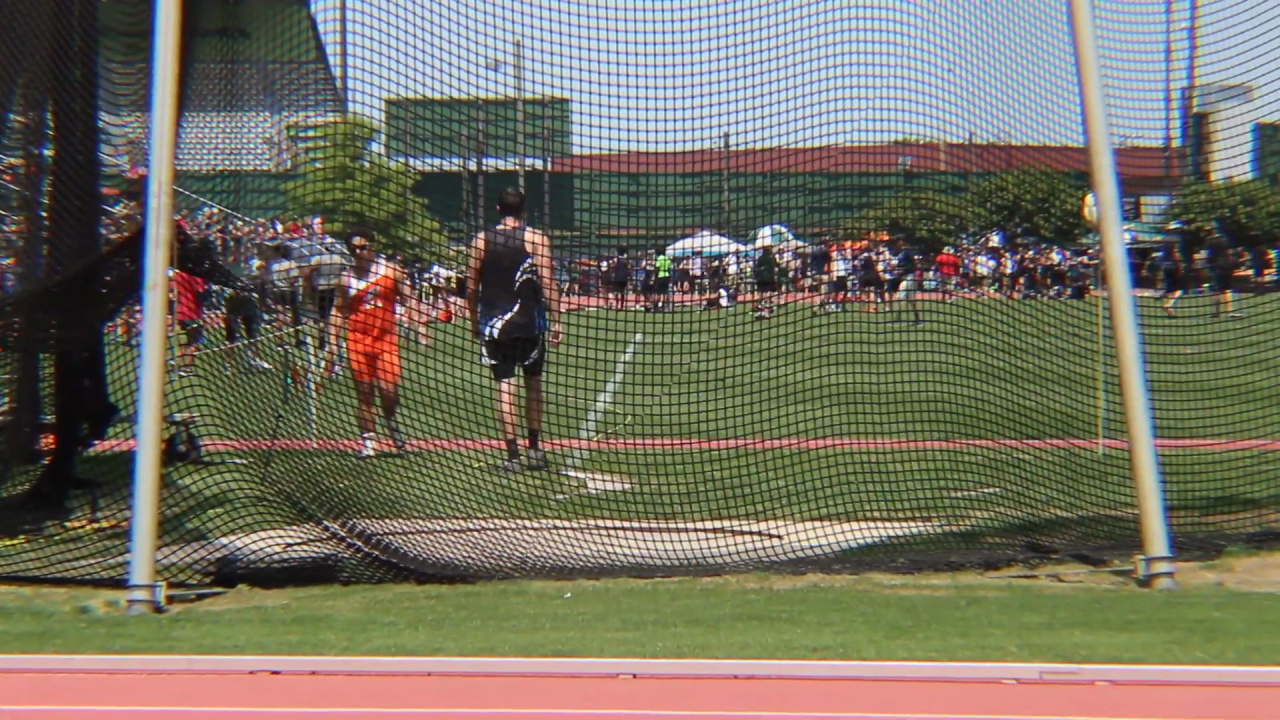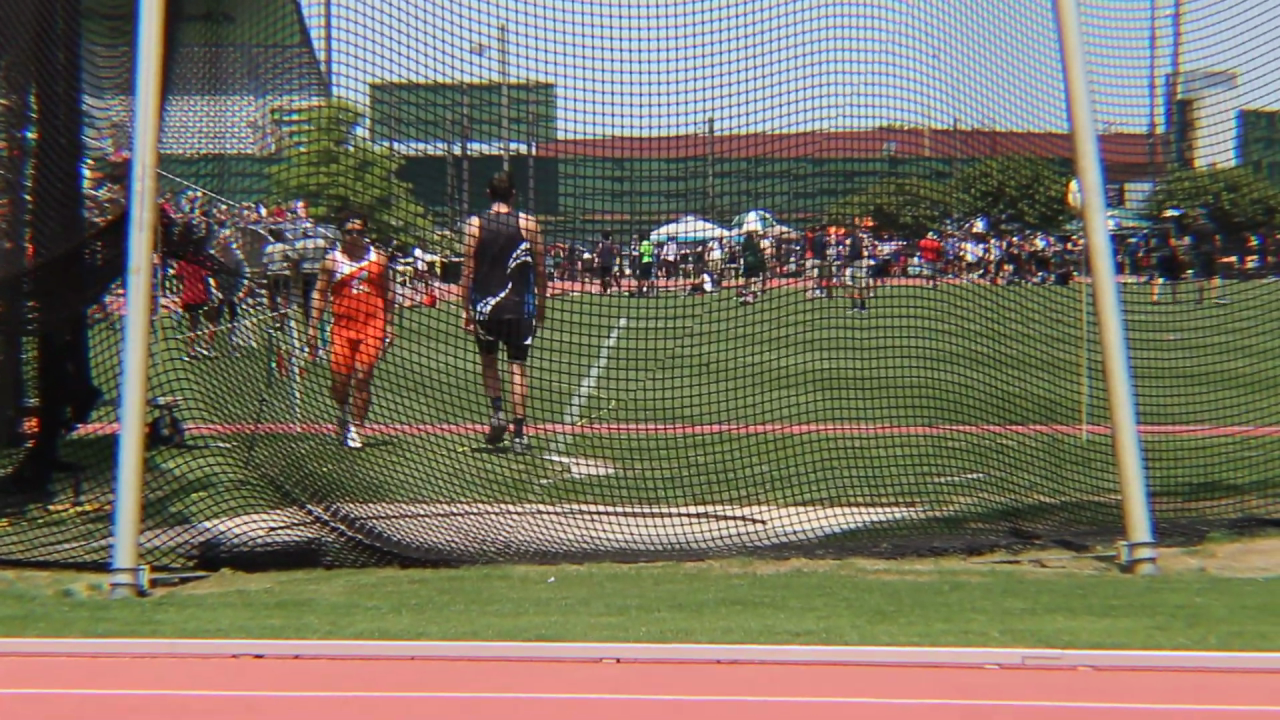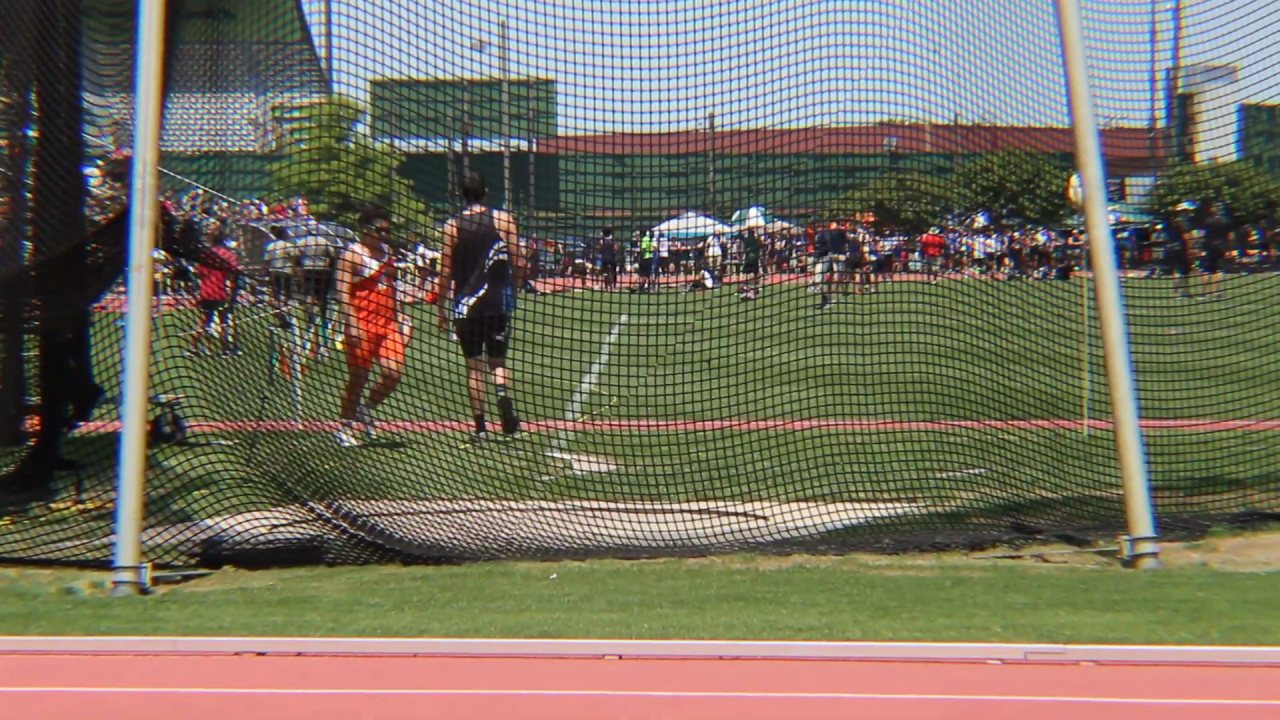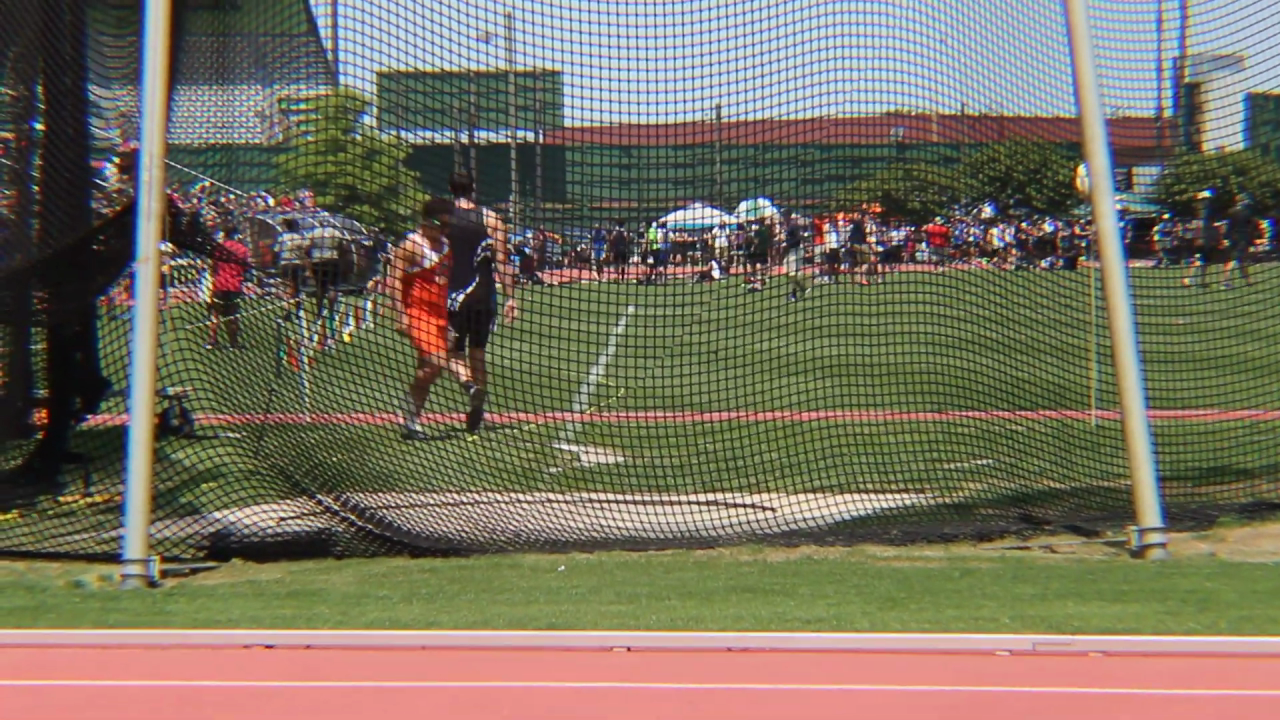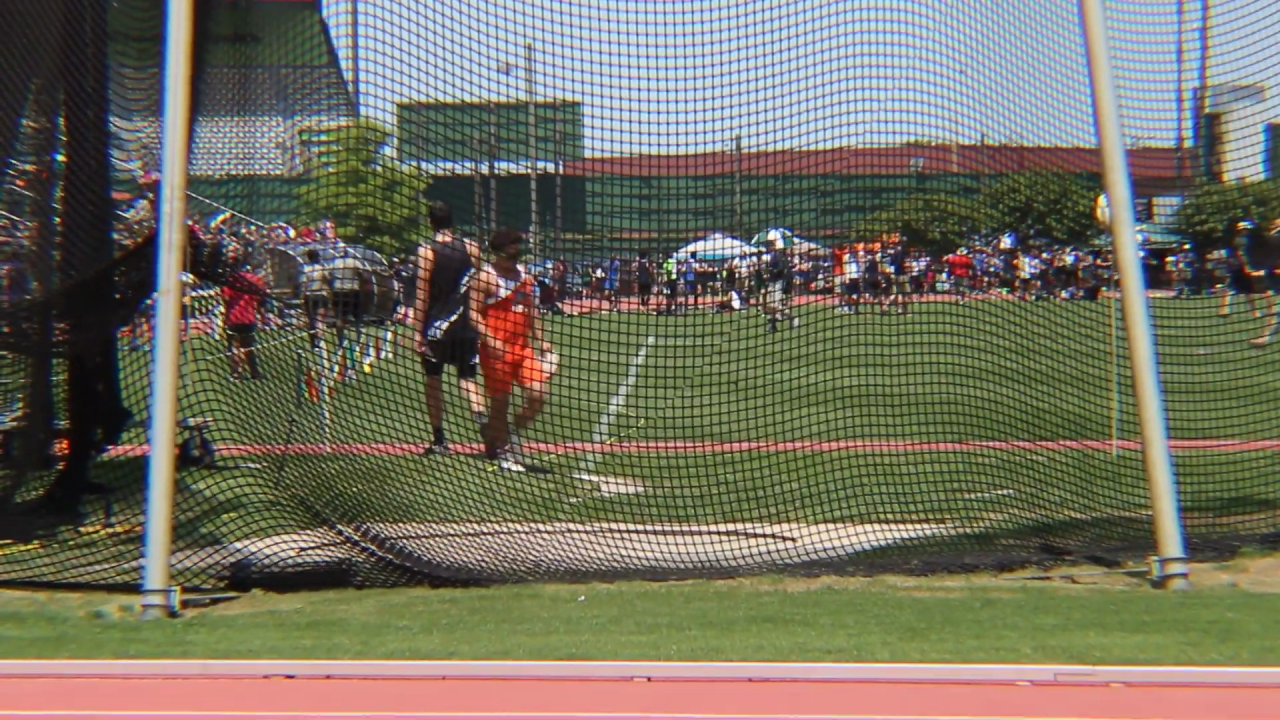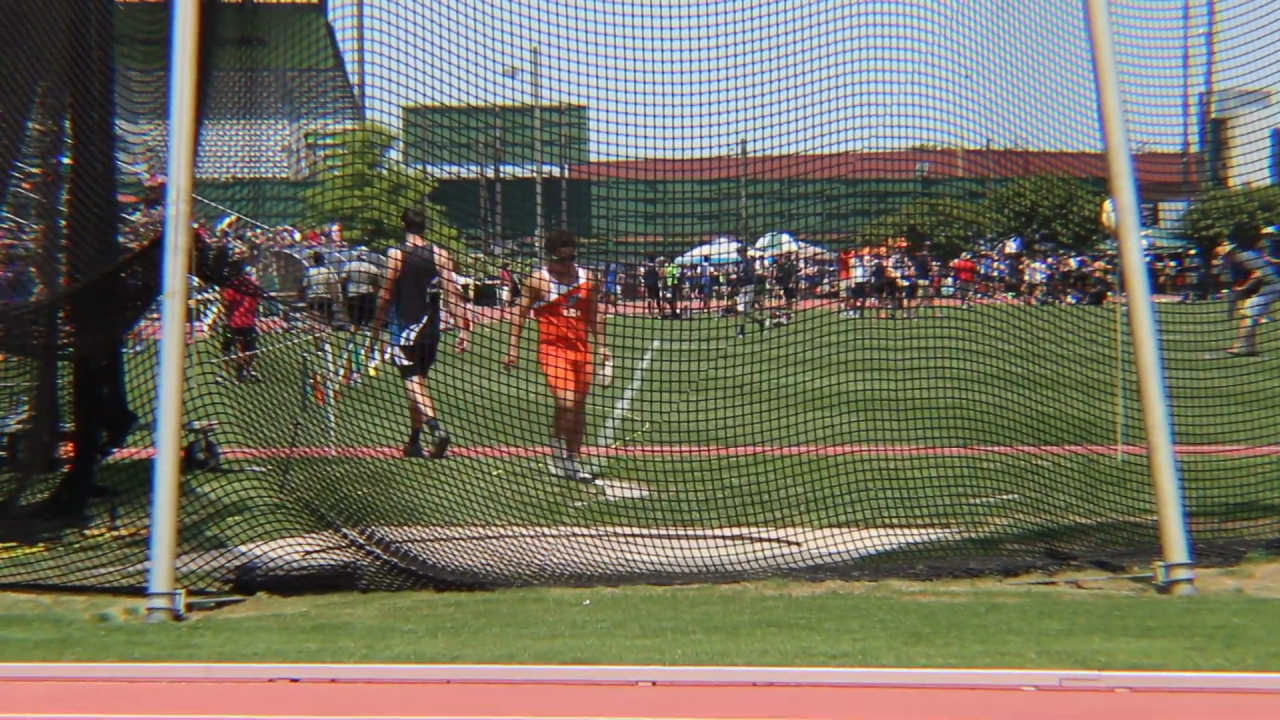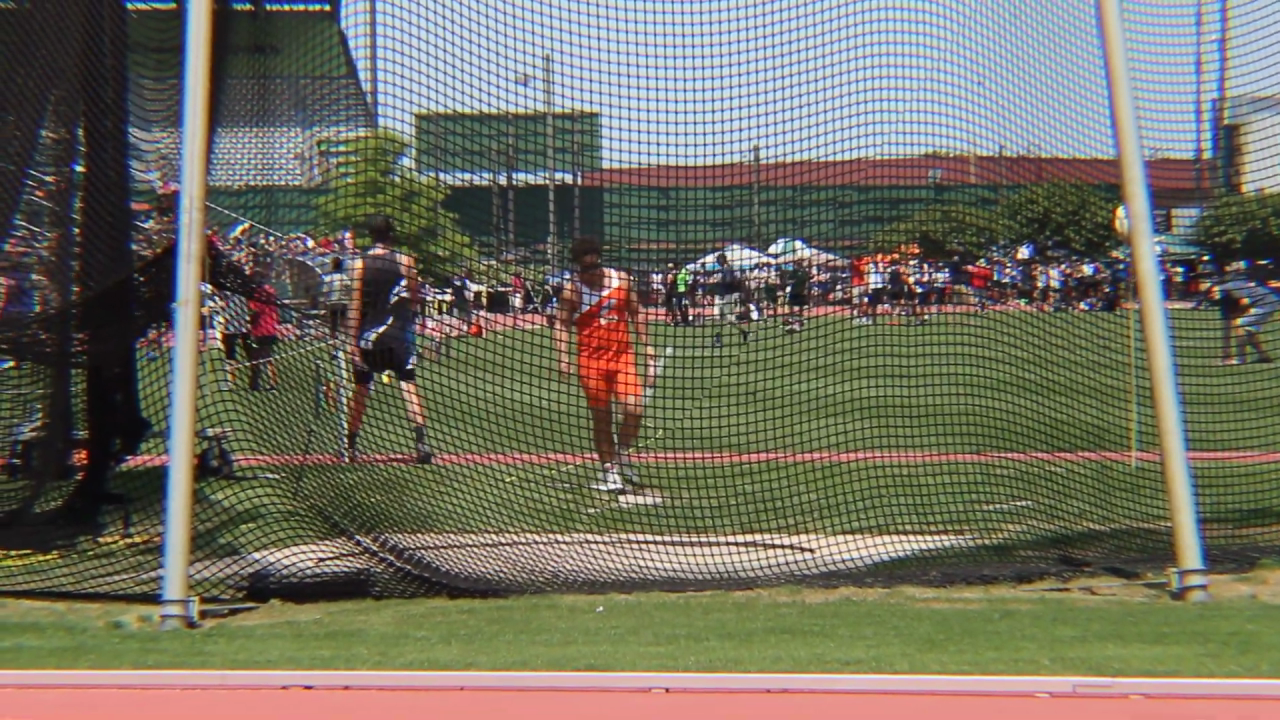
dt=0.5s
person 1, frame 1
left shoulder: (481, 241)
right shoulder: (535, 238)
left elbow: (472, 288)
right elbow: (547, 283)
left wrist: (475, 323)
right wrist: (556, 321)
left hip: (494, 326)
right hip: (530, 325)
left knee: (505, 387)
right knee: (533, 384)
left ankle: (512, 454)
right ankle: (534, 447)
person 1, frame 2
left shoulder: (475, 224)
right shoulder: (528, 223)
left elbow: (468, 271)
right elbow: (540, 269)
left wrist: (467, 309)
right wrist: (541, 304)
left hip: (485, 307)
right hip: (520, 307)
left knee: (489, 361)
right knee: (518, 367)
left ankle: (497, 413)
right ankle: (519, 435)
person 1, frame 3
left shoulder: (453, 226)
right shoulder: (503, 220)
left elbow: (447, 272)
right elbow: (518, 265)
left wrist: (442, 309)
right wrist: (512, 293)
left hip: (465, 306)
right hip: (498, 304)
left knee: (474, 365)
right knee: (497, 360)
left ankle: (480, 427)
right ankle: (503, 394)
person 1, frame 4
right shoulder: (491, 218)
right elbow: (501, 261)
right wrist: (510, 297)
left hip: (455, 298)
right hip: (484, 298)
left knee: (456, 354)
right knee: (478, 355)
left ankle: (473, 390)
right ankle: (476, 413)
person 1, frame 5
left shoulder: (427, 251)
right shoulder: (472, 248)
left elbow: (422, 296)
left wrist: (419, 332)
left hip: (436, 328)
right hip: (466, 328)
left knee: (434, 384)
right knee: (469, 382)
left ankle: (440, 441)
right ankle: (483, 422)
person 1, frame 6
left shoulder: (396, 254)
right shoulder: (440, 254)
left elbow: (386, 295)
right elbow: (451, 294)
left wrist: (379, 323)
right wrist: (462, 328)
left hip: (404, 330)
right hip: (430, 330)
left knee: (414, 384)
right knee: (418, 382)
left ankle: (436, 429)
right ankle: (414, 443)
person 1, frame 7
left shoulder: (359, 263)
right shoulder: (405, 261)
left elbow: (355, 304)
right elbow: (414, 299)
left wrist: (353, 341)
left hip: (368, 339)
right hip: (399, 336)
left knee: (360, 391)
right knee: (409, 387)
left ankle: (351, 446)
right ankle: (421, 442)
person 2, frame 1
left shoulder: (392, 271)
right shoulder: (346, 278)
left elbow: (409, 301)
right elbow: (338, 310)
right wrist: (332, 341)
left hip: (386, 338)
right hip: (357, 340)
left knee: (389, 390)
right knee: (364, 393)
left ankle: (390, 421)
right ankle: (368, 441)
person 2, frame 2
left shoulder: (379, 258)
right shoulder: (331, 260)
left elbow: (388, 292)
right elbow: (319, 294)
left wrist: (387, 326)
right wrist: (313, 326)
left hip: (372, 327)
right hip: (342, 327)
left knee: (361, 378)
right knee: (339, 381)
left ankle: (355, 430)
right ankle: (344, 412)
person 2, frame 3
left shoulder: (386, 250)
right shoulder: (351, 254)
right elbow: (342, 290)
left wrist: (401, 313)
right wrist: (352, 324)
left hip: (388, 322)
right hip: (362, 325)
left knee: (393, 372)
right knee: (358, 377)
left ankle: (367, 410)
right ankle: (345, 427)
person 2, frame 4
left shoulder: (444, 244)
right shoulder: (411, 245)
right elbow: (394, 280)
left wrist: (452, 310)
right wrist: (400, 315)
left hip: (440, 315)
right hip: (418, 314)
left knee: (430, 366)
right knee: (434, 364)
left ankle: (413, 418)
right ankle: (411, 407)
person 2, frame 5
left shoulder: (523, 274)
right shoulder: (485, 276)
right elbow: (473, 313)
left wrist: (541, 340)
right wrist: (490, 338)
left hip: (524, 346)
right hip: (497, 350)
left knee: (539, 395)
right knee: (500, 403)
left ankle: (513, 434)
right ankle: (503, 454)
person 2, frame 6
left shoulder: (587, 278)
right shoulder: (537, 280)
left elbow: (595, 315)
right elbow: (520, 314)
left wrist: (601, 347)
right wrist: (512, 348)
left hip: (582, 351)
right hip: (553, 350)
left knee: (578, 408)
right knee: (566, 404)
left ankle: (573, 461)
right ankle: (558, 445)
person 2, frame 7
left shoulder: (621, 280)
right shoulder: (571, 290)
left elbow: (635, 314)
right elbow: (562, 324)
left wrist: (645, 346)
right wrist: (563, 357)
left hip: (623, 356)
right hip: (590, 360)
left knee: (634, 410)
right knee: (601, 418)
left ankle: (621, 454)
right ankle: (608, 471)
